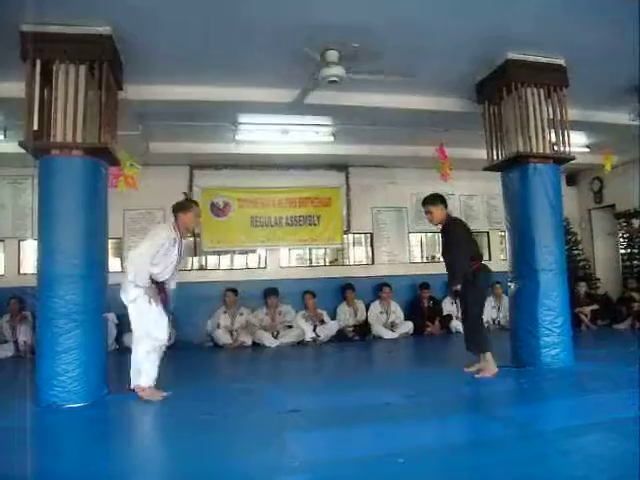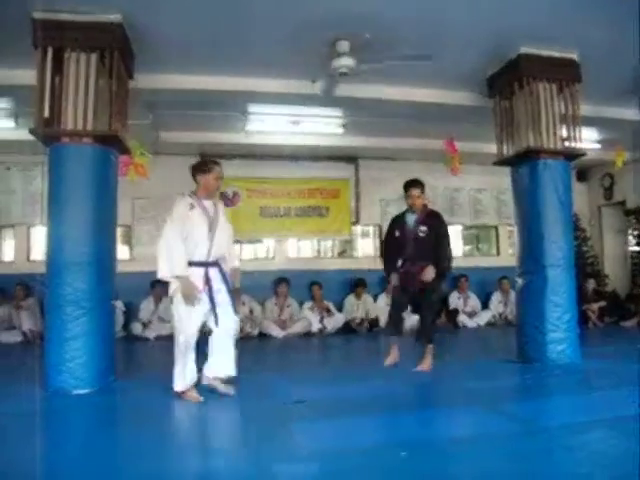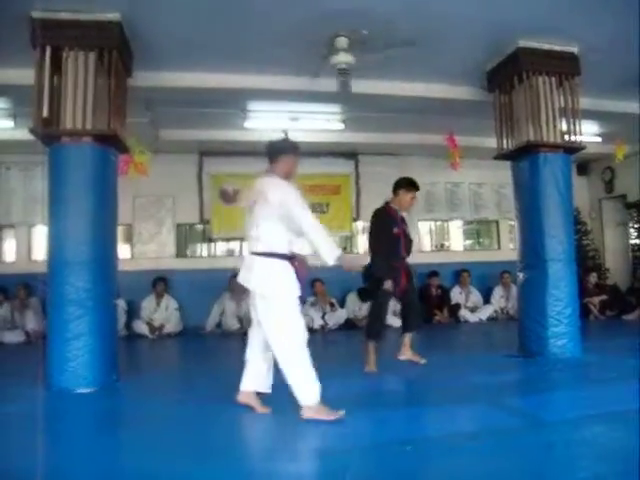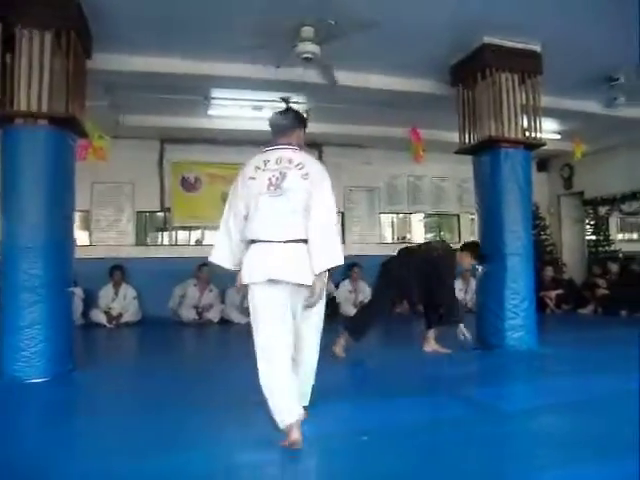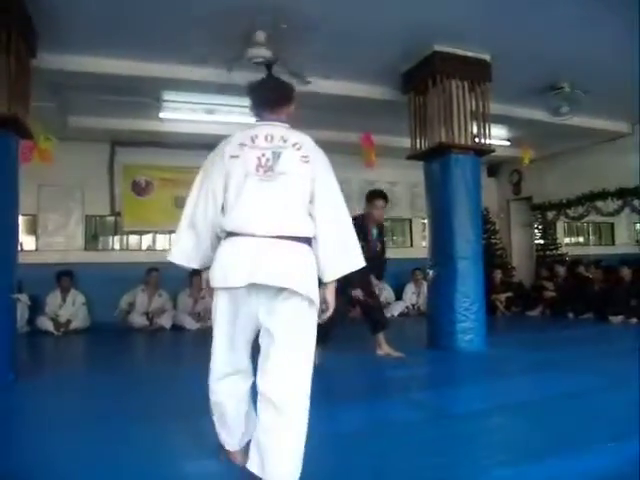
dt=0.7s
person 1, frame 1
left shoulder: (181, 239)
right shoulder: (164, 233)
right elbow: (138, 257)
left wrist: (165, 289)
right wrist: (146, 286)
left hip: (154, 288)
right hip: (141, 288)
left knee: (153, 336)
right knee: (155, 336)
left ankle: (145, 383)
right ankle: (144, 385)
person 1, frame 2
left shoulder: (219, 208)
right shoulder: (183, 206)
left elbow: (226, 241)
right elbow: (170, 244)
left wrist: (232, 266)
right wrist: (182, 279)
left hip: (214, 274)
right hip: (190, 276)
left knee: (228, 323)
right knee: (187, 332)
left ankle: (214, 374)
right ankle: (184, 384)
person 1, frame 3
left shoulder: (256, 189)
right shoulder: (282, 189)
right elbow: (307, 225)
left wrist: (291, 257)
right wrist: (338, 256)
left hip: (257, 267)
right hip: (273, 270)
left knee: (262, 332)
right knee: (290, 335)
left ankle: (248, 390)
right ankle: (310, 403)
person 1, frame 4
left shoulder: (250, 169)
right shoulder: (312, 168)
left elbow: (234, 220)
right elbow: (323, 222)
left wrist: (236, 266)
right wrist: (321, 272)
left hip: (260, 260)
right hip: (301, 259)
left knee: (272, 346)
right knee: (305, 340)
left ankle: (291, 421)
right ankle: (295, 408)
person 1, frame 5
left shoulder: (228, 148)
right shoulder: (308, 149)
left elbow: (203, 213)
right elbow: (331, 215)
left wrist: (202, 266)
right wrist: (330, 280)
left hip: (239, 258)
right hip: (292, 263)
left knee: (229, 365)
right knee: (287, 378)
left ankle: (236, 446)
person 2, frame 1
left shoulder: (454, 226)
right shoulder: (448, 228)
left elbow: (461, 255)
left wrist: (458, 280)
right wrist: (457, 280)
left hip: (473, 277)
right hip: (470, 278)
left knee: (471, 319)
right knee: (471, 319)
left ankle: (489, 364)
right ankle: (483, 361)
person 2, frame 2
left shoulder: (434, 218)
right shoulder: (397, 221)
left elbow: (444, 246)
right elbow: (388, 248)
left wrist: (435, 267)
right wrist: (392, 271)
left hip: (429, 274)
right hip: (406, 274)
left knee: (428, 314)
right knee: (395, 309)
left ankle: (428, 357)
right ankle: (394, 350)
person 2, frame 3
left shoulder: (400, 217)
right shoulder: (381, 215)
right elbow: (378, 248)
left wrist: (402, 269)
right wrist: (385, 276)
left hip: (401, 271)
right hip: (384, 273)
left knee: (412, 306)
right knee: (379, 312)
left ankle: (406, 350)
right ankle: (371, 358)
person 2, frame 4
left shoulder: (446, 251)
right shoulder: (448, 262)
right elbow: (448, 293)
right wrist: (459, 323)
left hip: (409, 277)
right hip: (396, 276)
right knee: (376, 308)
left ankle: (430, 342)
right ankle: (340, 342)
person 2, frame 5
left shoulder: (379, 229)
right shoulder: (356, 225)
left elbow: (379, 257)
left wrist: (377, 278)
right wrist: (353, 287)
left hip: (360, 276)
right hip: (343, 276)
left knee: (374, 308)
right knee: (333, 313)
left ankle: (382, 346)
